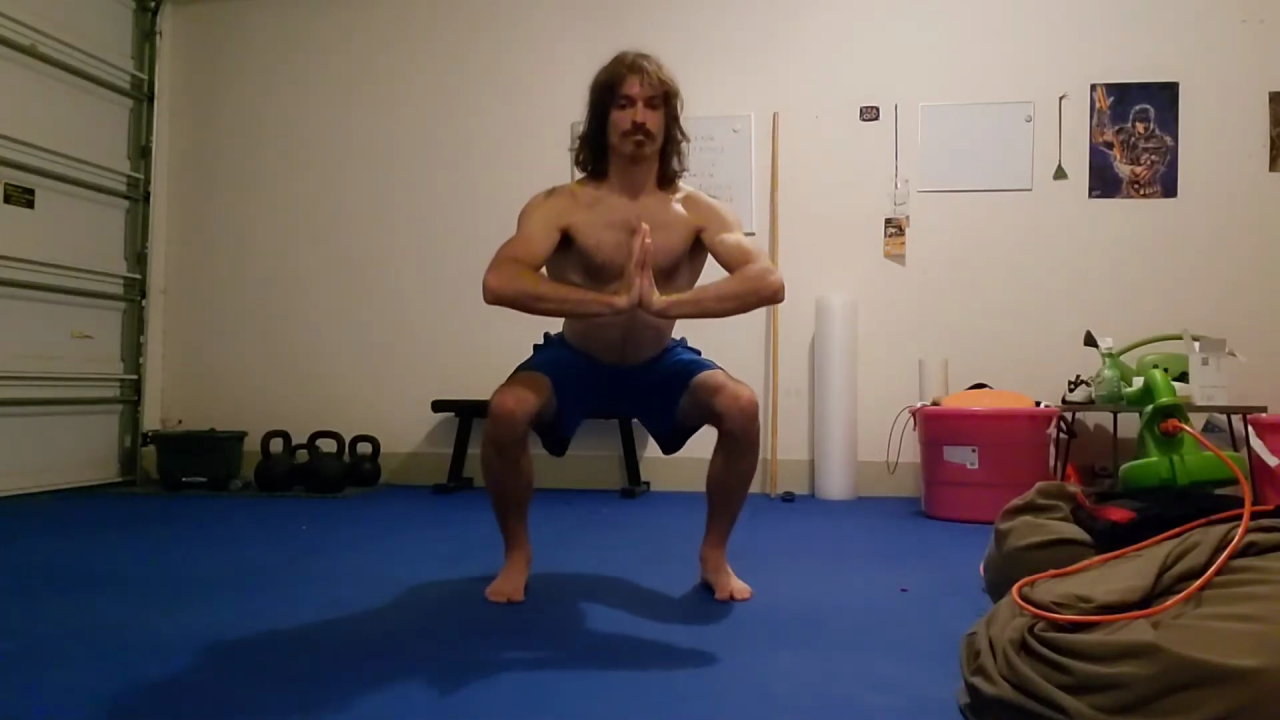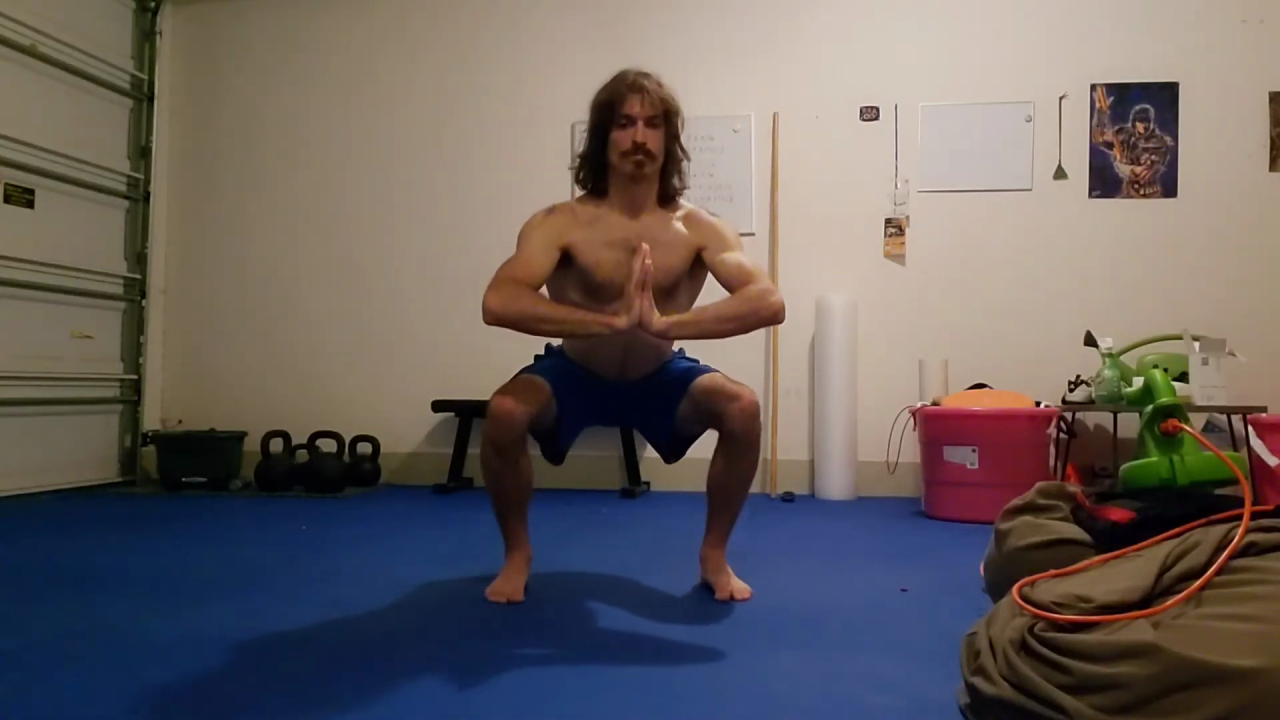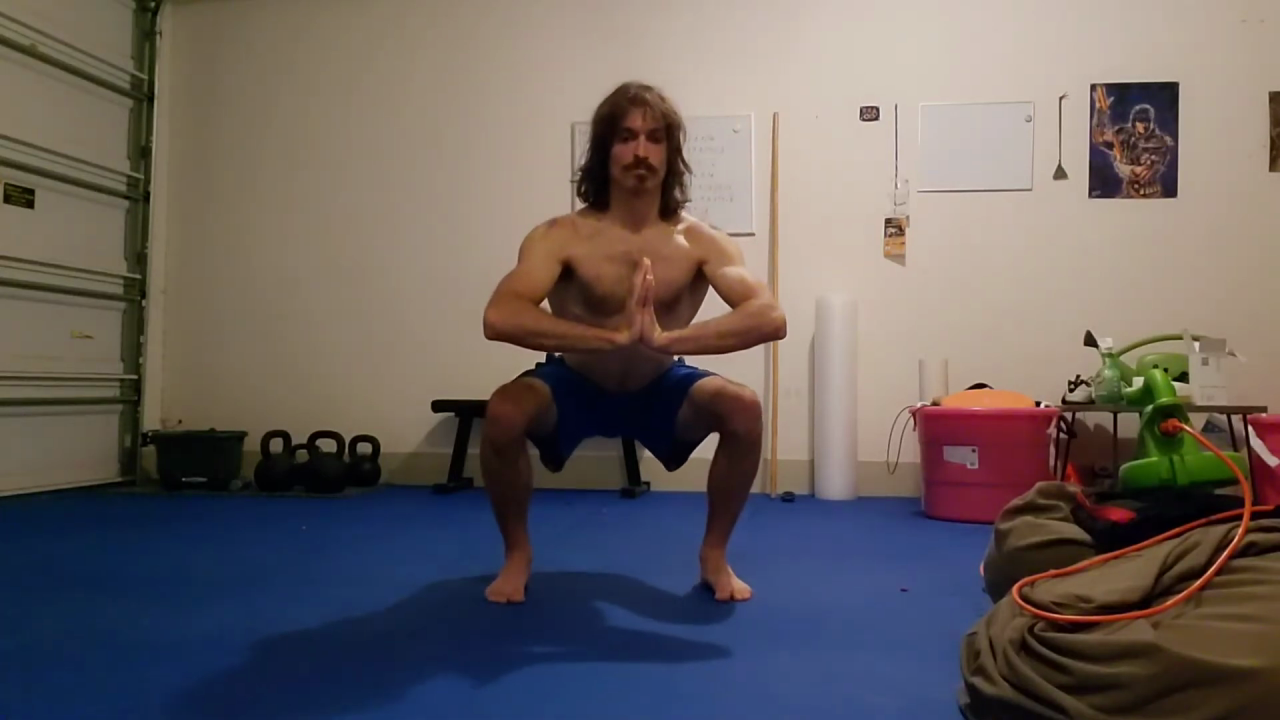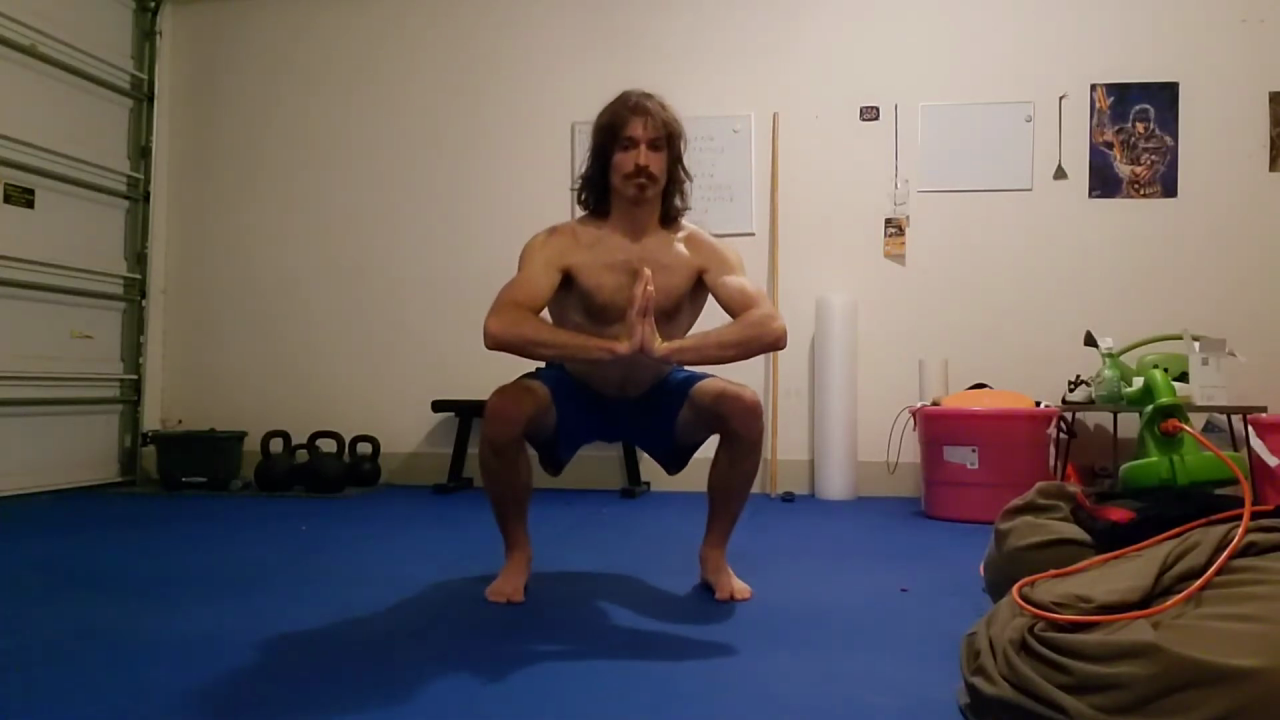
dt=0.4s
person 1, frame 1
left shoulder: (698, 211)
right shoulder: (559, 206)
left elbow: (769, 283)
right elbow: (499, 283)
left wrist: (666, 303)
right wrist: (613, 300)
left hip: (659, 363)
right hip: (574, 360)
left knee: (740, 408)
right knee: (506, 411)
left ankle: (714, 554)
right ankle: (517, 552)
person 1, frame 2
left shoulder: (699, 229)
right shoulder: (559, 224)
left elbow: (769, 303)
right elbow: (498, 304)
left wrist: (664, 324)
right wrist: (613, 321)
left hip: (659, 376)
right hip: (575, 374)
left knee: (741, 408)
right knee: (505, 412)
left ankle: (714, 554)
right ankle: (517, 553)
person 1, frame 3
left shoulder: (701, 242)
right shoulder: (560, 237)
left elbow: (771, 318)
right elbow: (499, 319)
left wrist: (666, 339)
right wrist: (614, 335)
left hip: (660, 387)
right hip: (575, 384)
left knee: (743, 410)
right knee: (504, 413)
left ankle: (714, 554)
right ankle: (517, 553)
person 1, frame 4
left shoulder: (701, 250)
right shoulder: (561, 245)
left elbow: (771, 328)
right elbow: (499, 328)
left wrist: (665, 347)
right wrist: (615, 345)
left hip: (659, 393)
right hip: (574, 391)
left knee: (743, 409)
right knee: (503, 412)
left ankle: (714, 554)
right ankle: (517, 553)
